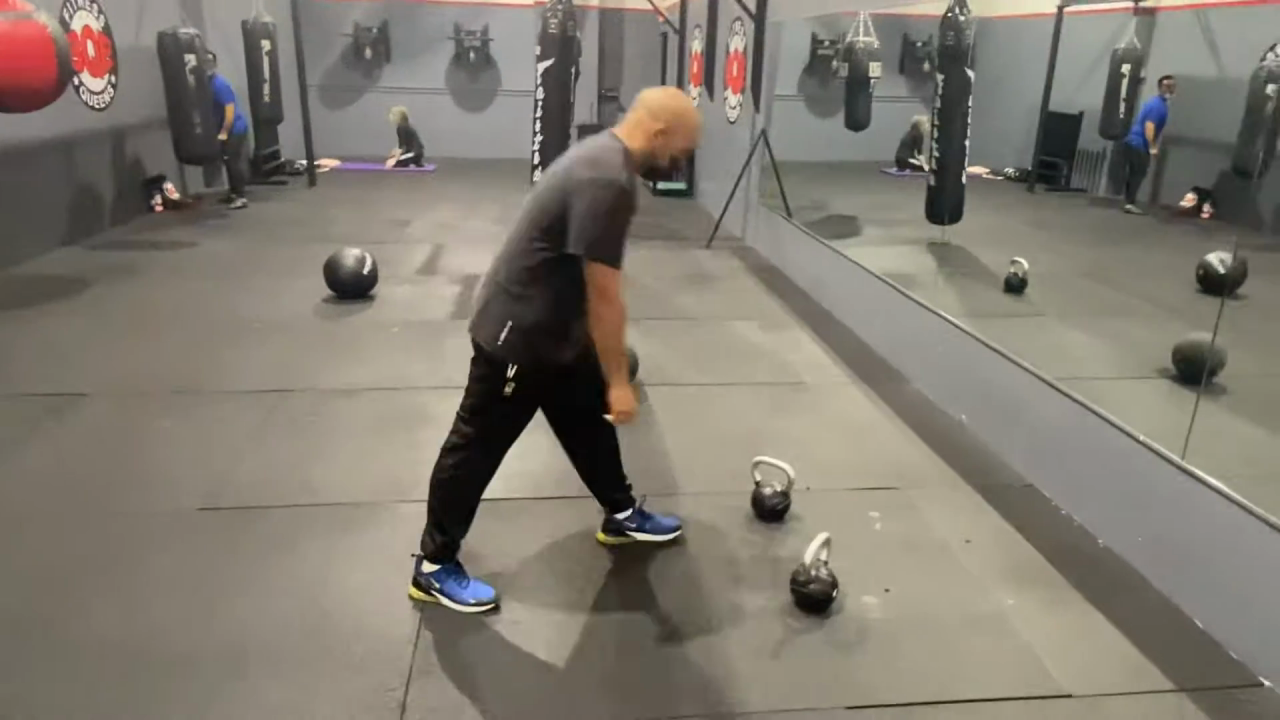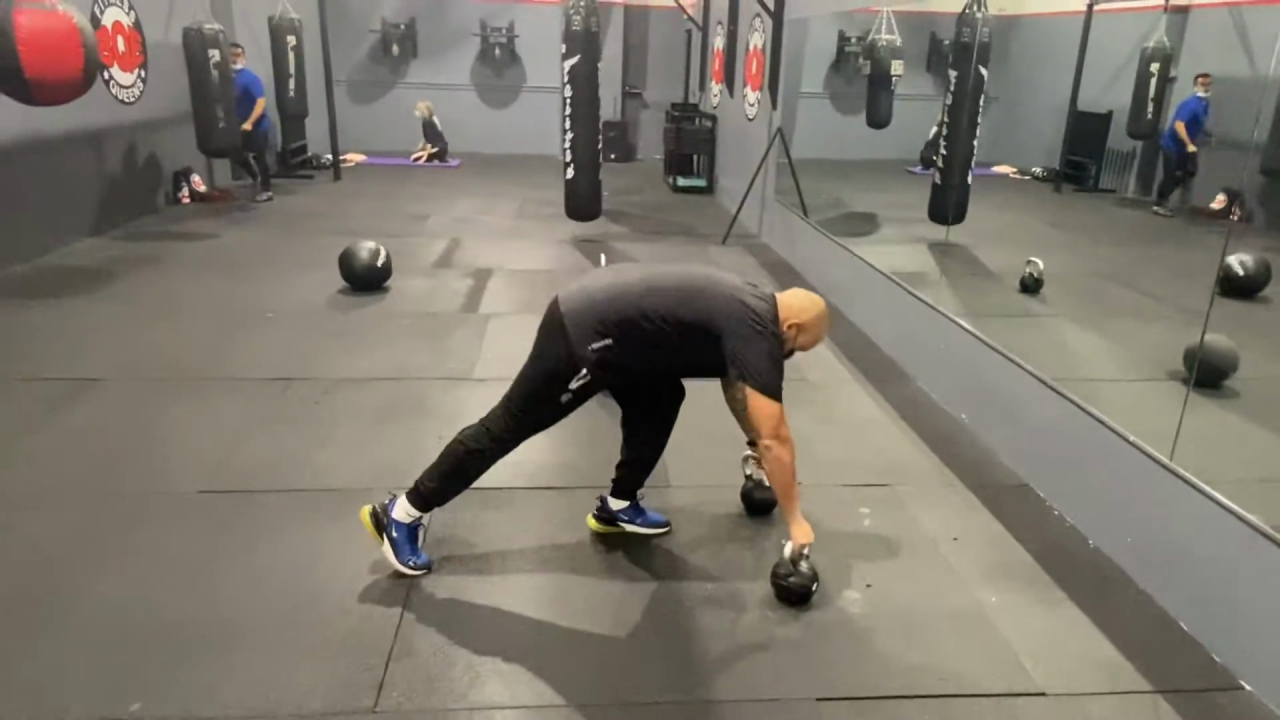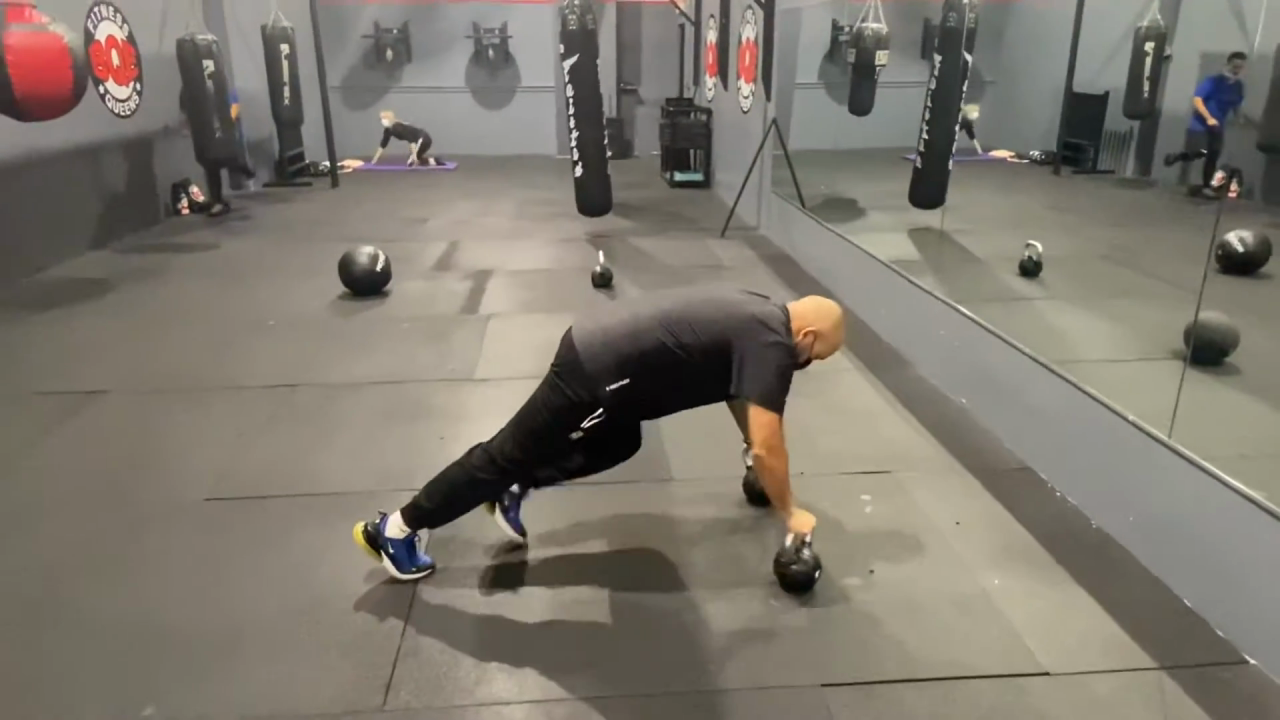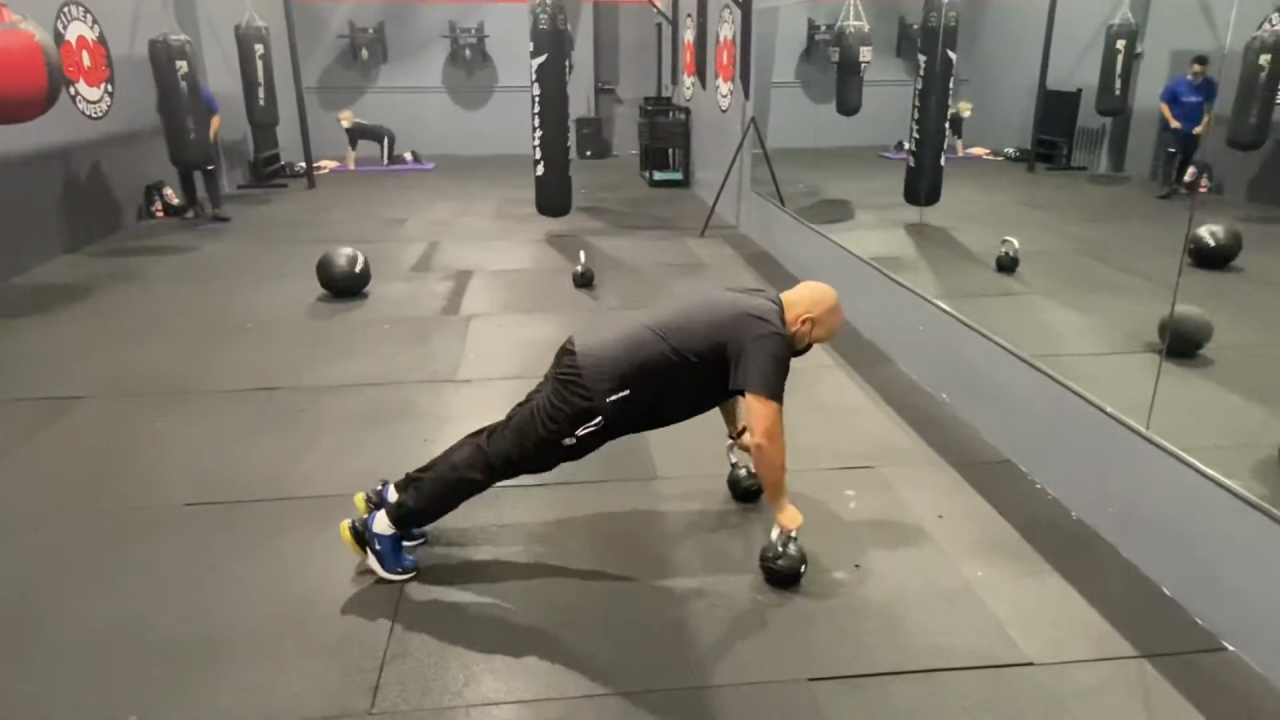
dt=0.7s
person 1, frame 1
left shoulder: (602, 159)
right shoulder: (609, 182)
right elbow: (605, 296)
right wrist: (619, 382)
left hip: (550, 325)
right hip: (517, 334)
left knee: (589, 419)
right knee: (478, 446)
left ankle: (622, 515)
right ankle: (434, 566)
person 1, frame 2
left shoulder: (748, 309)
right shoulder: (757, 331)
left elbow: (734, 384)
right elbow: (775, 438)
left wrist: (757, 444)
right wrist: (794, 519)
left hip: (601, 315)
right hip: (584, 333)
left knee: (661, 402)
right knee: (507, 426)
left ankle: (617, 506)
right ankle: (400, 515)
person 1, frame 3
left shoulder: (759, 317)
right shoulder: (772, 346)
left elbow: (736, 388)
right elbow: (767, 449)
left wrist: (752, 442)
right wrist: (789, 516)
left hip: (599, 343)
right hip: (598, 371)
left knee: (617, 445)
right knee: (511, 456)
left ankle: (510, 493)
right ankle: (395, 529)
person 1, frame 4
left shoulder: (752, 308)
right shoulder: (769, 338)
right elbow: (766, 436)
left wrist: (737, 432)
right wrist: (780, 507)
left hip: (590, 356)
right hip: (600, 389)
left knee: (502, 443)
right knee: (500, 456)
left ankle: (392, 495)
right ankle: (382, 524)
